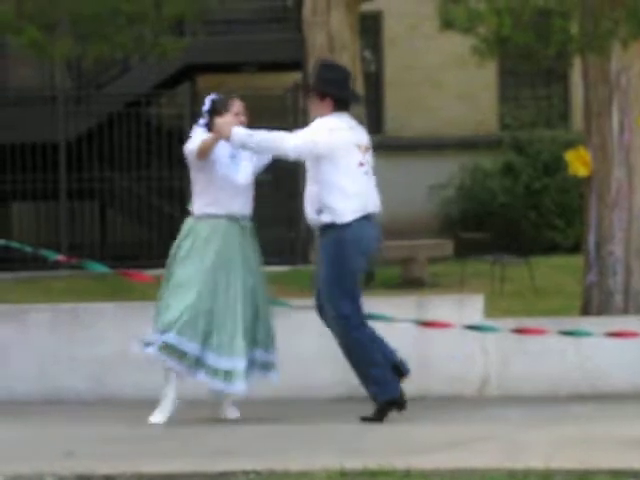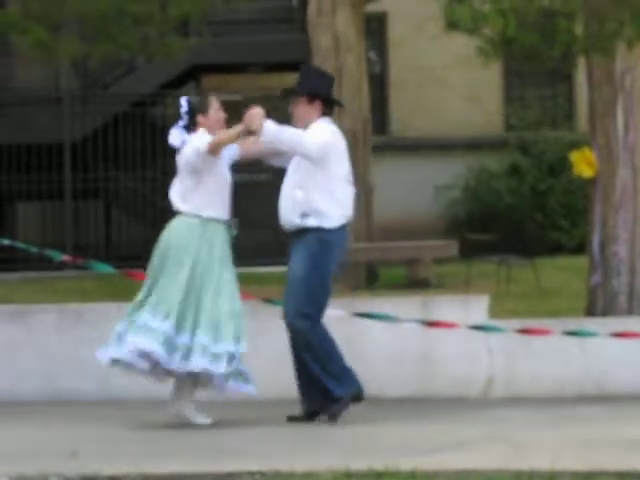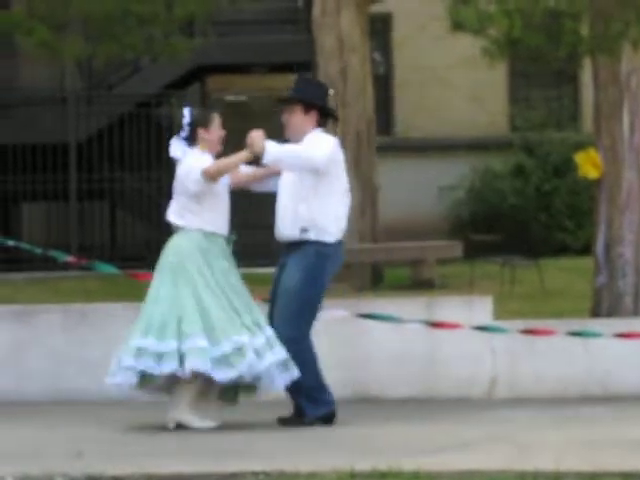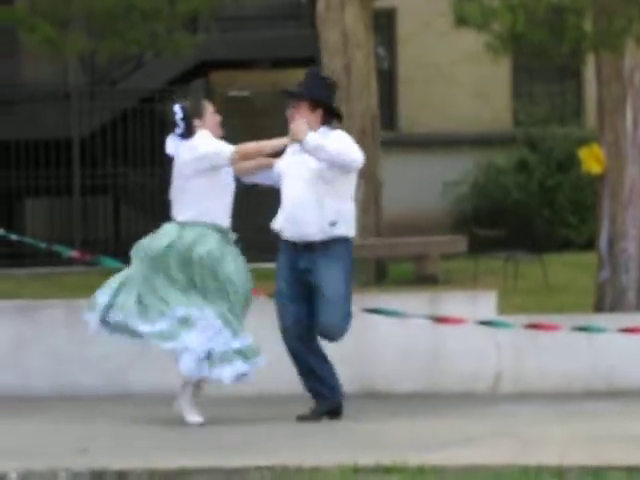
dt=0.4s
person 1, frame 1
left shoulder: (327, 130)
right shoulder: (355, 132)
left elbow: (288, 145)
left wrist: (236, 134)
left hip: (343, 236)
right hip: (362, 230)
left knee: (343, 317)
right knee: (331, 308)
left ankle: (387, 392)
right ankle: (387, 365)
person 1, frame 2
left shoulder: (325, 134)
right shoulder: (317, 138)
left elbow: (304, 146)
right elbow: (287, 155)
left wrist: (264, 127)
right wrist: (254, 145)
left hip: (318, 241)
right hip: (308, 241)
left knee: (301, 319)
right knee: (298, 321)
left ankle: (344, 387)
right ankle: (319, 400)
person 1, frame 3
left shoulder: (325, 145)
right shoulder: (309, 150)
left elbow: (309, 161)
right elbow: (282, 178)
left wrist: (266, 149)
left hip: (314, 254)
right hip: (300, 253)
left knee: (290, 333)
right knee: (281, 331)
left ankle: (318, 407)
right ankle: (309, 404)
person 1, frame 4
left shoulder: (339, 141)
right shoulder: (295, 154)
left elbow: (354, 161)
right elbow: (270, 172)
left wrist: (307, 139)
left hip: (331, 252)
right hip: (292, 253)
left knee: (332, 325)
right knee: (294, 332)
right ankle: (328, 400)
person 2, frame 1
left shoulder: (248, 151)
right shoulder: (201, 145)
right elbow: (202, 149)
right wrist: (219, 134)
left hip: (238, 239)
right hip: (204, 237)
left knee: (236, 315)
right knee: (189, 309)
left ankle: (226, 392)
right ankle: (169, 398)
person 2, frame 2
left shoulder: (212, 146)
right shoulder: (197, 145)
left elbow: (246, 149)
right elbow: (215, 143)
right wrist: (244, 128)
left hip: (207, 243)
right hip: (192, 239)
left knee: (202, 317)
right knee: (200, 314)
left ankle: (183, 400)
person 2, frame 3
left shoulder: (203, 163)
right shoulder: (194, 162)
left elbow: (239, 179)
right elbow: (214, 172)
left wrist: (276, 168)
right wrist: (247, 153)
left hip: (203, 256)
right hip: (195, 254)
left knee: (206, 335)
right knee: (216, 329)
left ankle: (180, 407)
right ankle: (180, 407)
person 2, frame 4
left shoulder: (203, 155)
right shoulder: (198, 147)
left elbow: (238, 167)
right elbow: (241, 153)
left wrist: (278, 162)
right wrist: (286, 141)
left hip: (212, 250)
right hip: (183, 245)
left knee: (208, 332)
left ankle: (186, 399)
